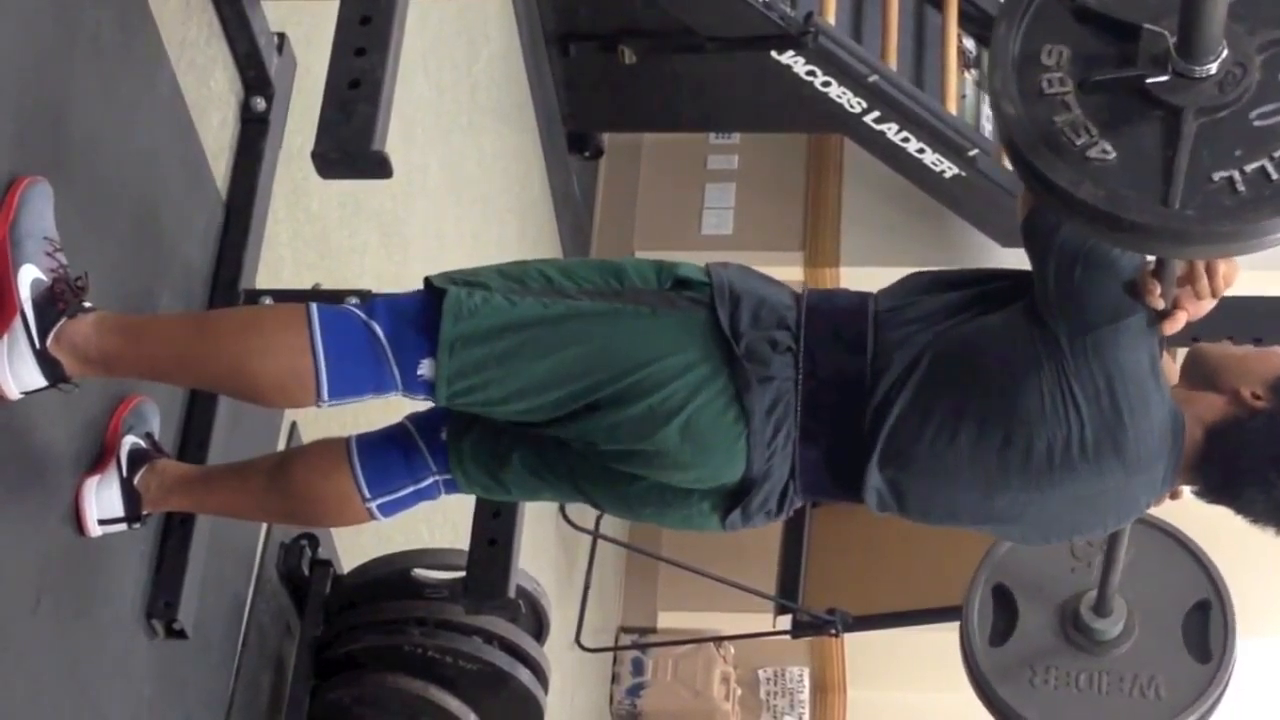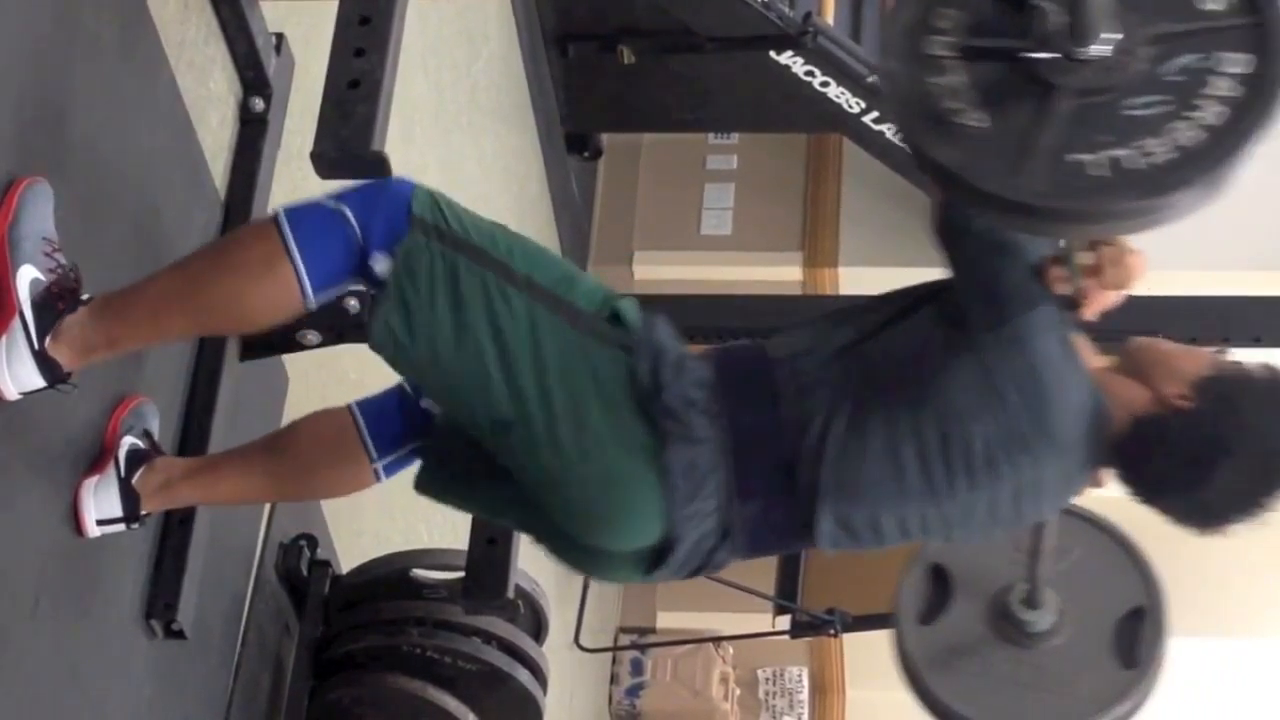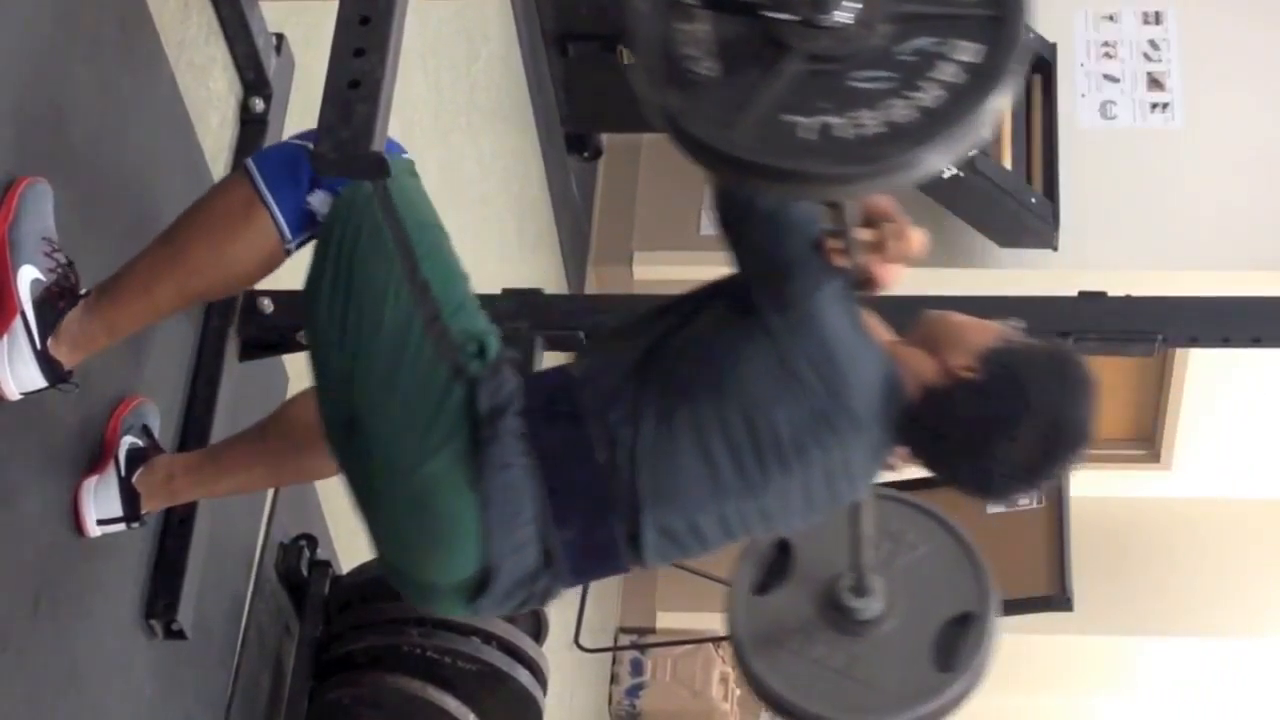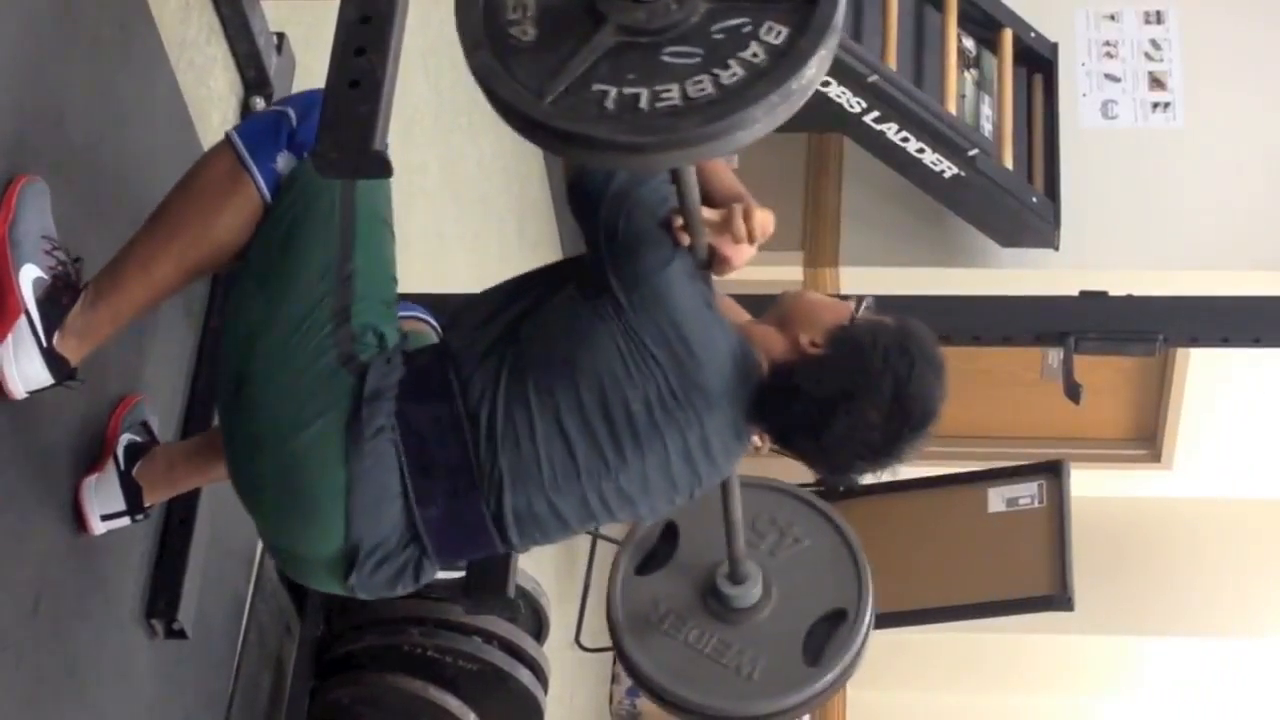
dt=0.4s
person 1, frame 1
left shoulder: (1110, 377)
right shoulder: (1119, 487)
left elbow: (1056, 211)
left wrist: (1146, 298)
right wrist: (1165, 303)
right hip: (742, 470)
left knee: (379, 341)
right knee: (422, 456)
right ankle: (154, 482)
person 1, frame 2
left shoulder: (1029, 365)
right shoulder: (1041, 481)
left elbow: (968, 205)
left wrist: (1058, 289)
right wrist: (1071, 287)
left hip: (647, 445)
right hip: (660, 527)
left knee: (377, 217)
right knee: (418, 415)
right ankle: (157, 483)
person 1, frame 3
left shoulder: (821, 341)
right shoulder: (855, 459)
left elbow: (747, 183)
right wrist: (861, 258)
left hip: (451, 487)
right hip: (486, 563)
left knee: (345, 162)
right knee: (379, 394)
right ankle: (151, 480)
person 1, frame 4
left shoulder: (673, 316)
right shoulder: (717, 444)
left elbow: (599, 157)
right wrist: (724, 218)
left hip: (325, 474)
right hip: (366, 542)
left knee: (313, 127)
right knee: (413, 334)
right ankle: (151, 476)
